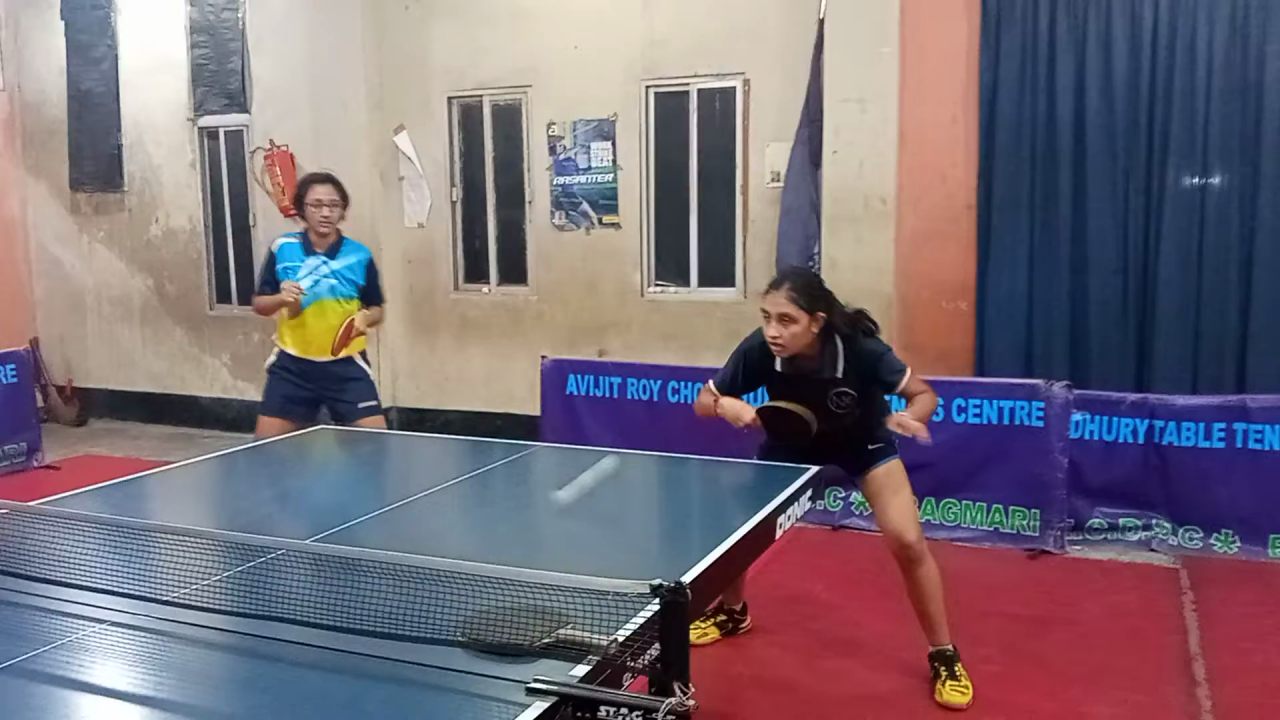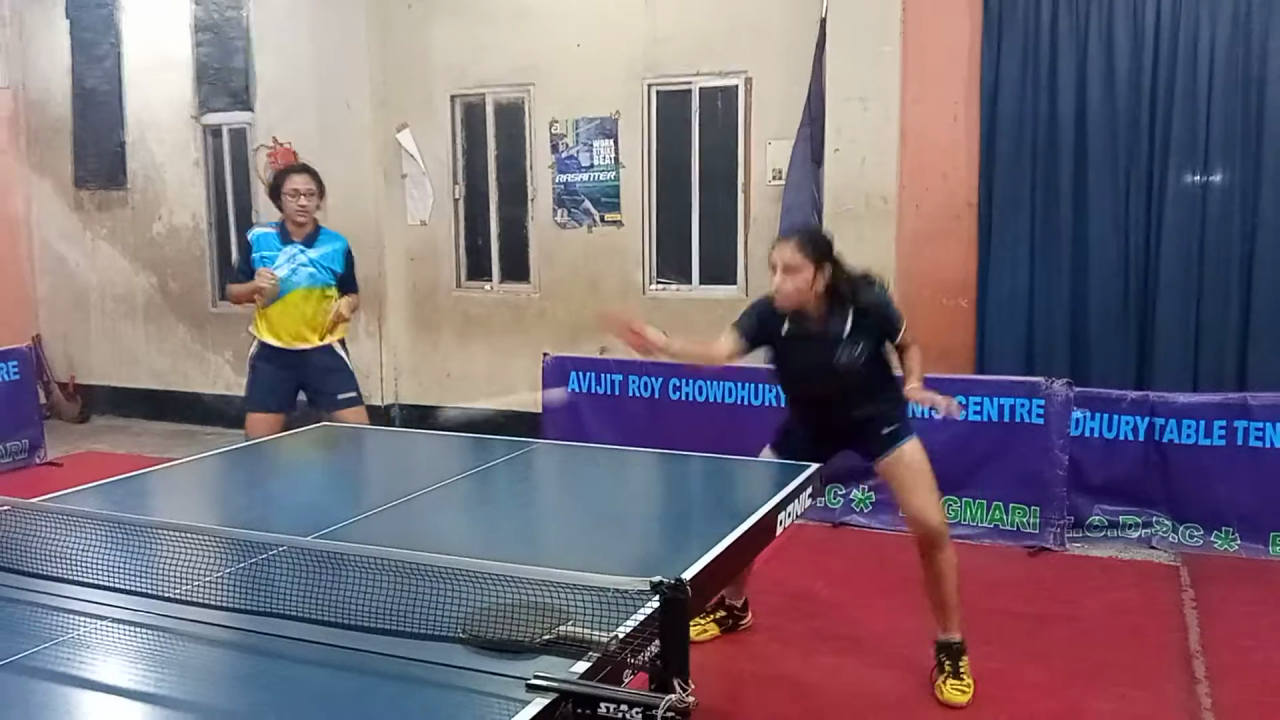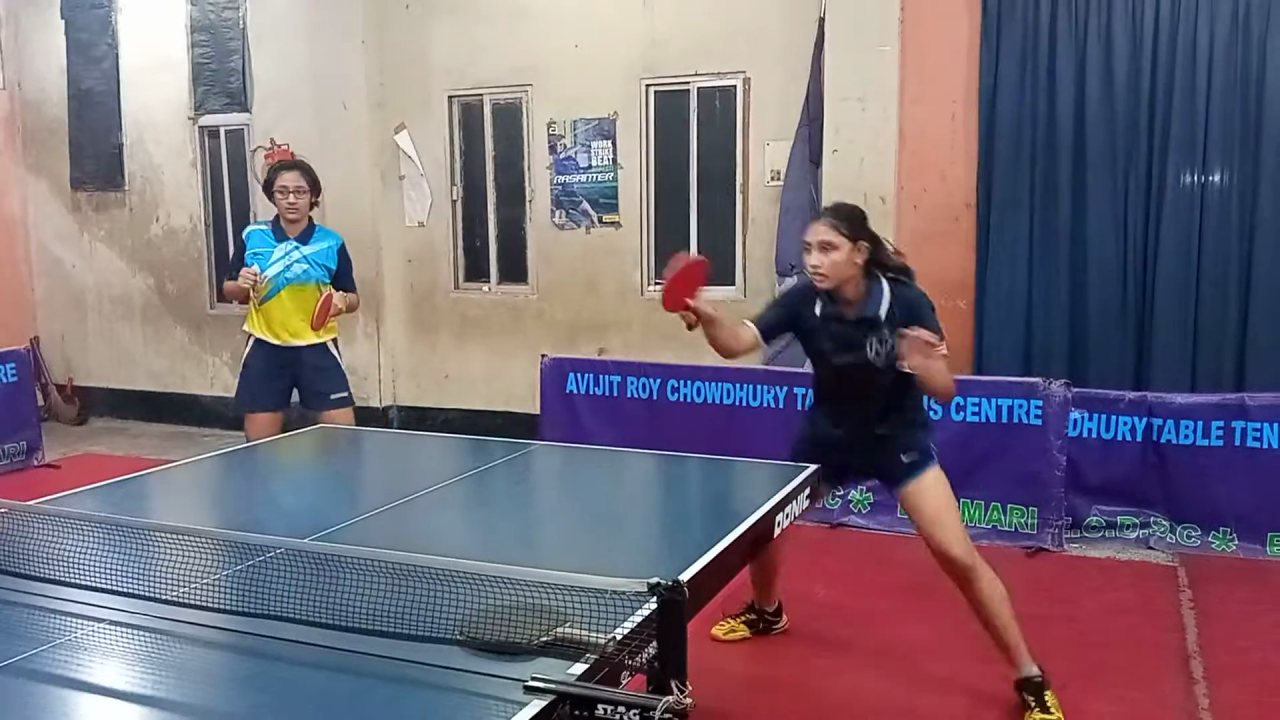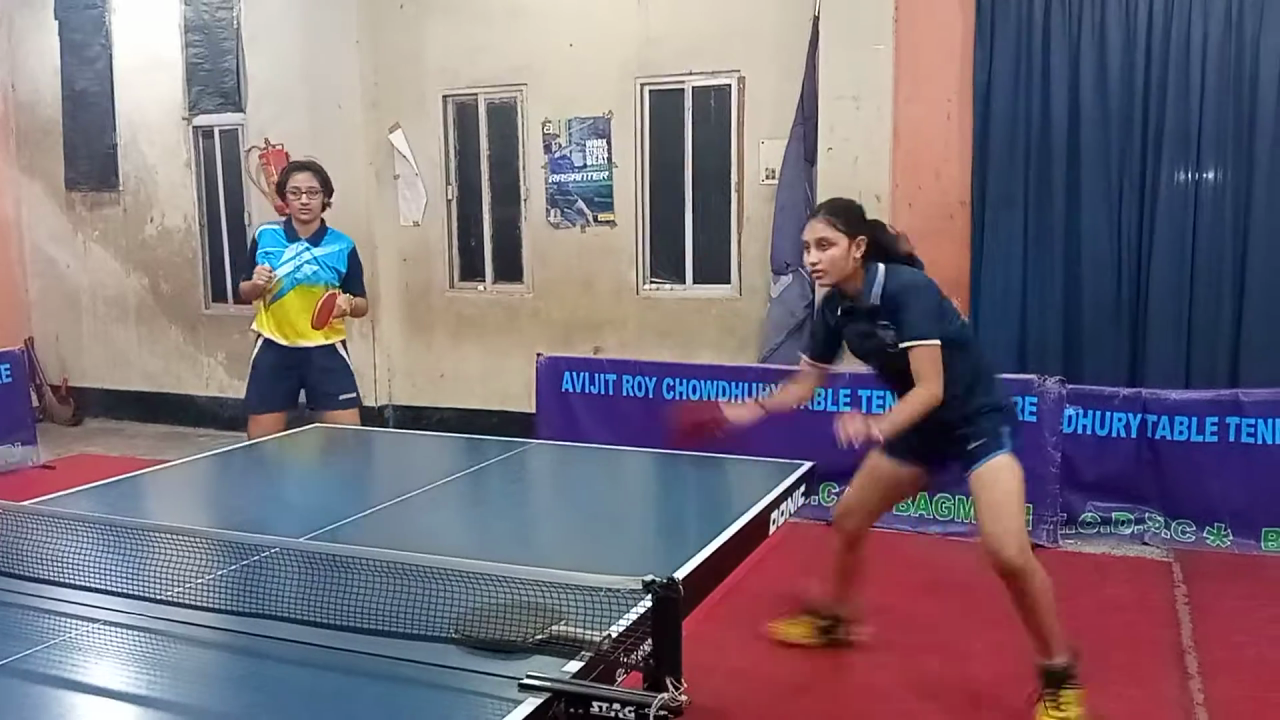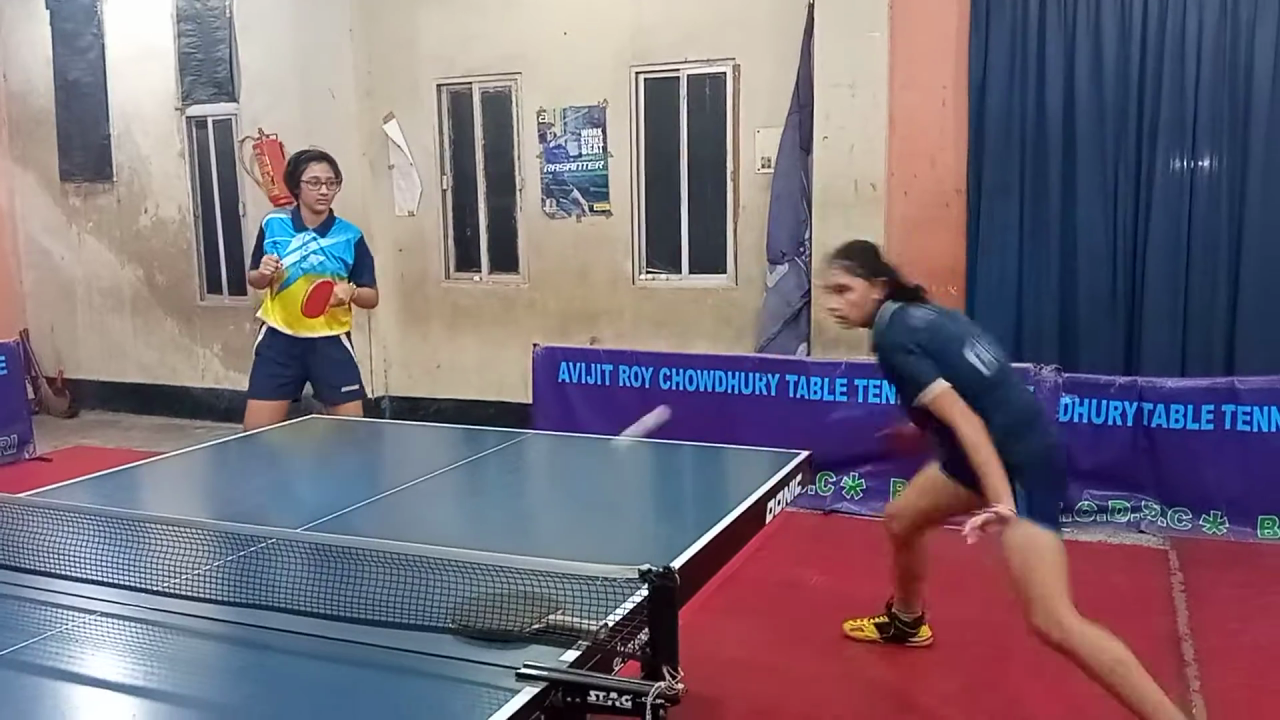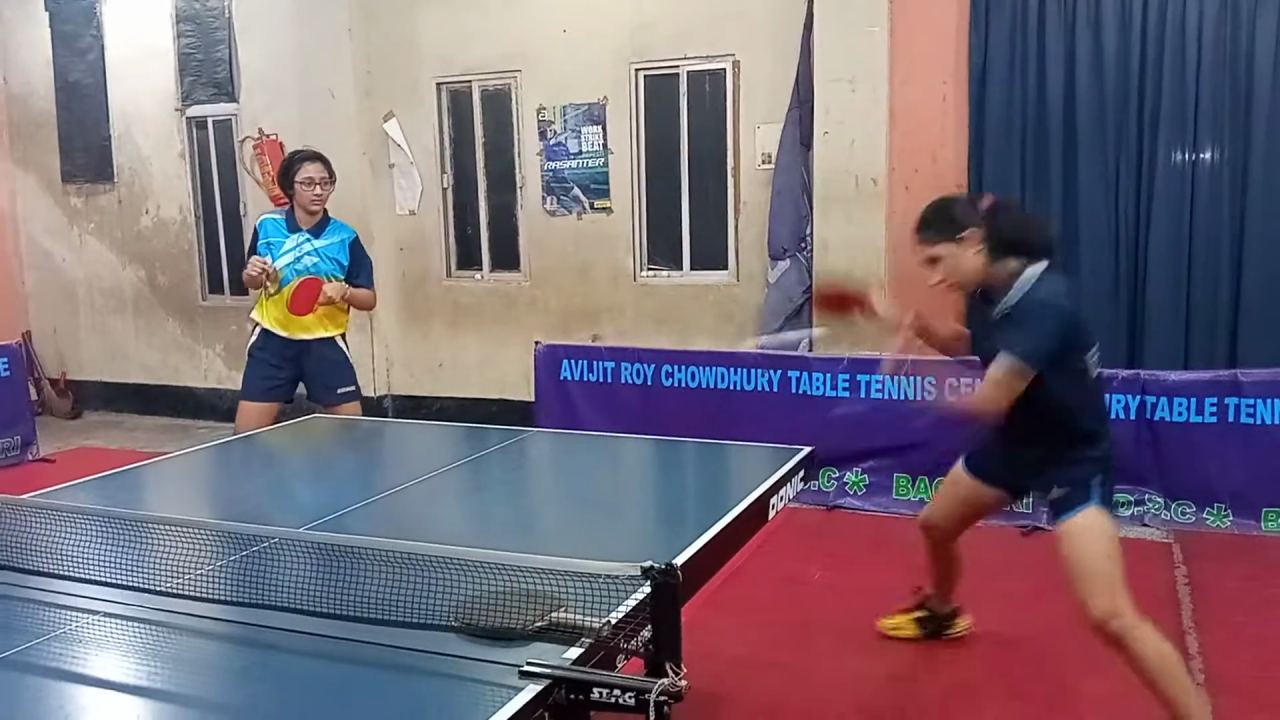
dt=0.2s
person 1, frame 1
left shoulder: (862, 349)
right shoulder: (758, 351)
left elbow: (923, 393)
right elbow: (706, 401)
left wrist: (911, 417)
right wrist: (726, 408)
left hip: (865, 442)
right hip: (793, 442)
left knee: (907, 541)
left ankle: (944, 655)
right ankle: (731, 611)
person 1, frame 2
left shoulder: (869, 304)
right shoulder: (768, 314)
left elbow: (907, 343)
right elbow: (713, 352)
left wrist: (914, 382)
right wrist: (645, 339)
left hip: (877, 420)
right hip: (807, 426)
left knee: (930, 526)
left ankle: (950, 648)
right ankle: (733, 607)
person 1, frame 3
left shoulder: (906, 301)
right shoulder: (802, 302)
left elbow: (944, 390)
right elbow: (737, 342)
left wrist: (925, 365)
right wrist: (706, 318)
left hip: (900, 441)
right hip: (827, 440)
left knee: (958, 557)
right ankle: (765, 611)
person 1, frame 4
left shoulder: (908, 289)
right shoulder: (835, 307)
left elbow: (931, 389)
right elbow: (808, 381)
left wrist: (877, 430)
right wrist: (751, 408)
left hip: (978, 421)
right hip: (914, 425)
left knee: (1009, 555)
right knee: (849, 519)
left ankle: (1058, 673)
right ankle: (837, 618)
person 1, frame 5
left shoulder: (893, 337)
right shoulder: (915, 320)
left elbow: (967, 422)
left wrist: (1002, 505)
right wrist: (920, 428)
left hip: (1023, 464)
right hip: (998, 454)
left knee: (1054, 626)
right knee: (900, 522)
right ankle: (906, 620)
person 1, frame 6
left shoulder: (1047, 301)
right shoulder: (993, 288)
left elbow: (988, 407)
right elbow: (968, 345)
right wrist: (920, 328)
left hip: (1074, 462)
right hip: (1015, 445)
left knee: (1108, 617)
right knee: (935, 523)
right ankle: (941, 611)
person 2, frame 1
left shoulder: (360, 257)
right shoulder: (282, 250)
left elbow: (377, 310)
right elbow: (259, 305)
left wrist: (365, 318)
right wrist: (281, 299)
left hip: (346, 365)
right hip: (293, 364)
person 2, frame 2
left shoulder: (337, 246)
right shoulder: (258, 240)
left elbow: (352, 296)
right elbow: (233, 294)
left wrist: (347, 305)
right wrist: (254, 286)
left hip: (324, 352)
right hip: (272, 354)
person 2, frame 3
left shoulder: (331, 243)
right shoulder: (252, 237)
left elbow: (353, 299)
right elbow: (230, 293)
left wrist: (342, 300)
right wrist: (240, 285)
left hip: (318, 350)
right hip: (266, 350)
person 2, frame 4
left shoulder: (342, 246)
right shoulder: (265, 236)
left elbow: (363, 306)
right elbow: (245, 293)
left wrist: (349, 302)
right wrist: (255, 284)
left hip: (326, 352)
right hip: (275, 351)
person 2, frame 5
left shoulder: (350, 237)
right shoulder: (272, 225)
left elbow: (372, 298)
right elbow: (254, 281)
left wrist: (351, 291)
right wrist: (262, 274)
left hip: (330, 343)
right hip: (279, 340)
right knee: (256, 433)
person 2, frame 6
left shoulder: (345, 237)
right shoulder: (266, 226)
left elbow: (369, 300)
right elbow: (252, 284)
left wrist: (343, 291)
right wrist: (252, 274)
left hip: (325, 344)
right hip: (272, 342)
right knee: (245, 436)
